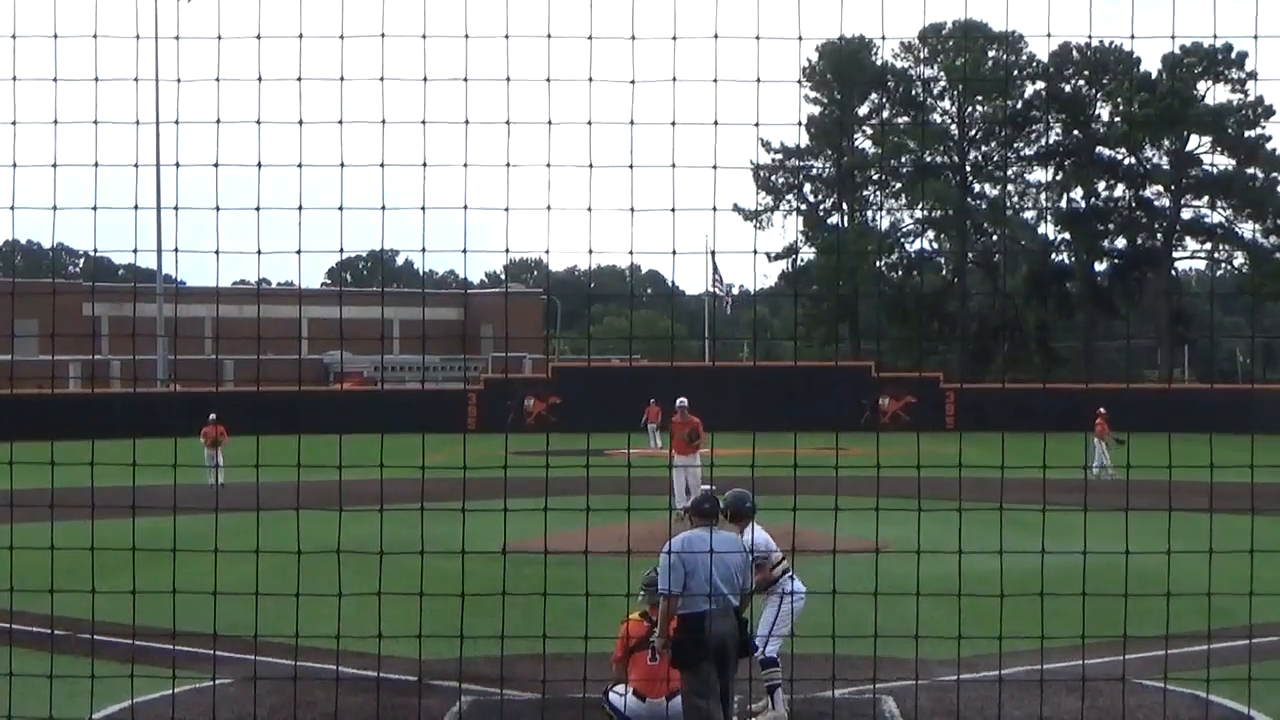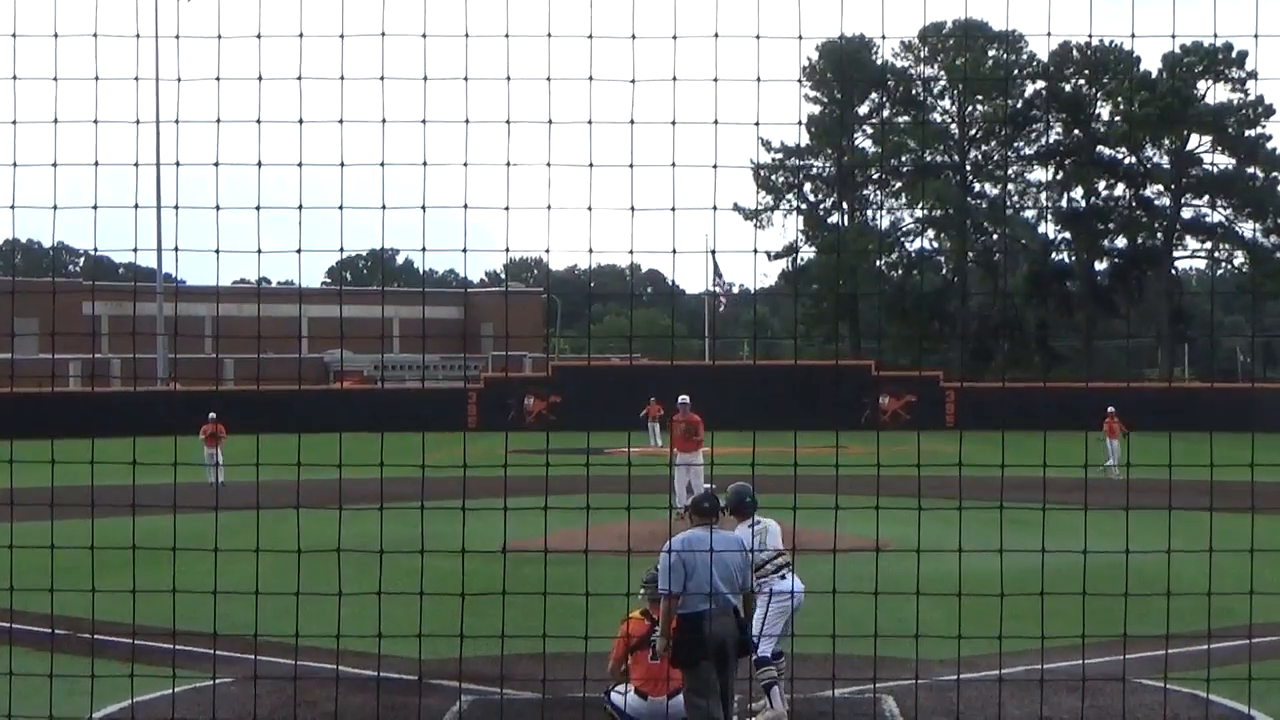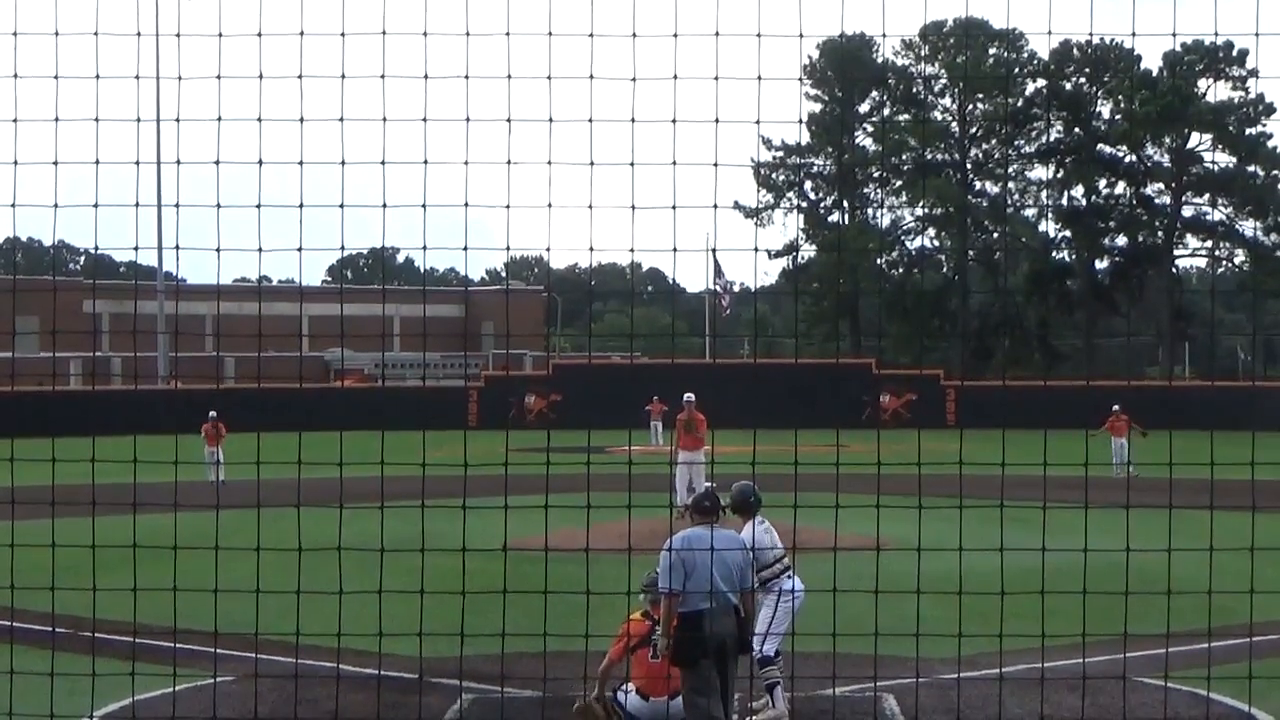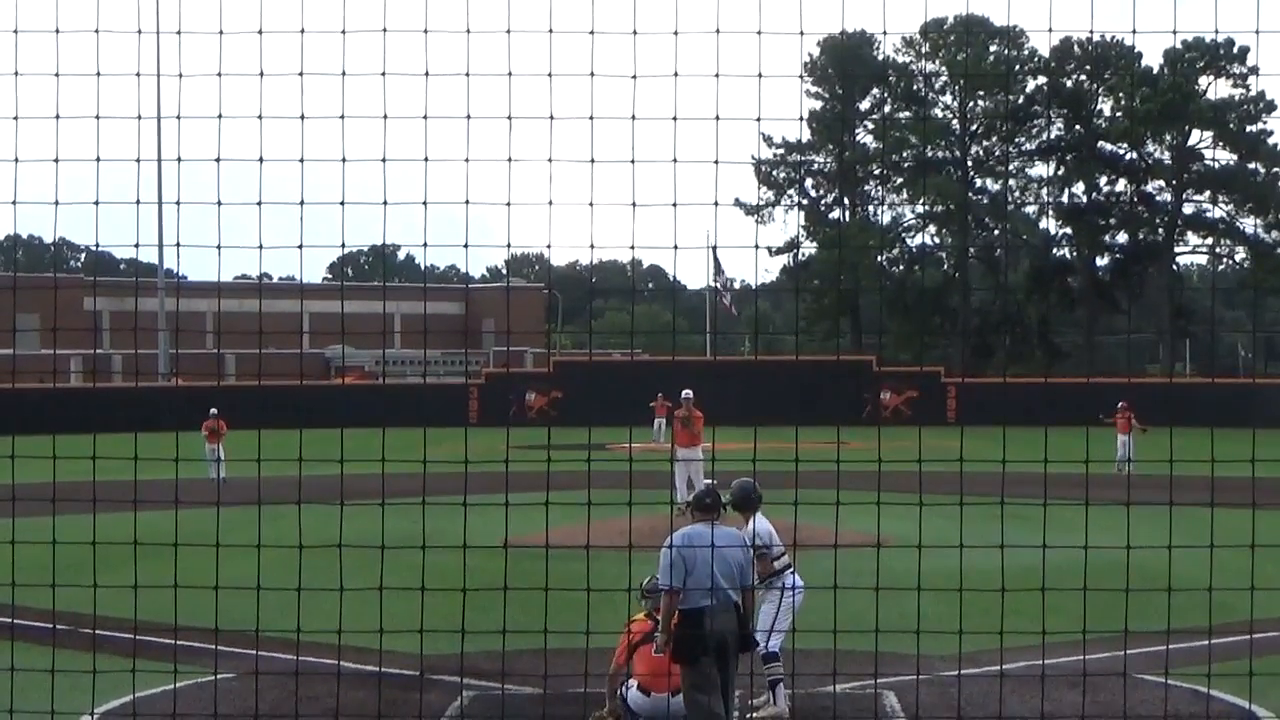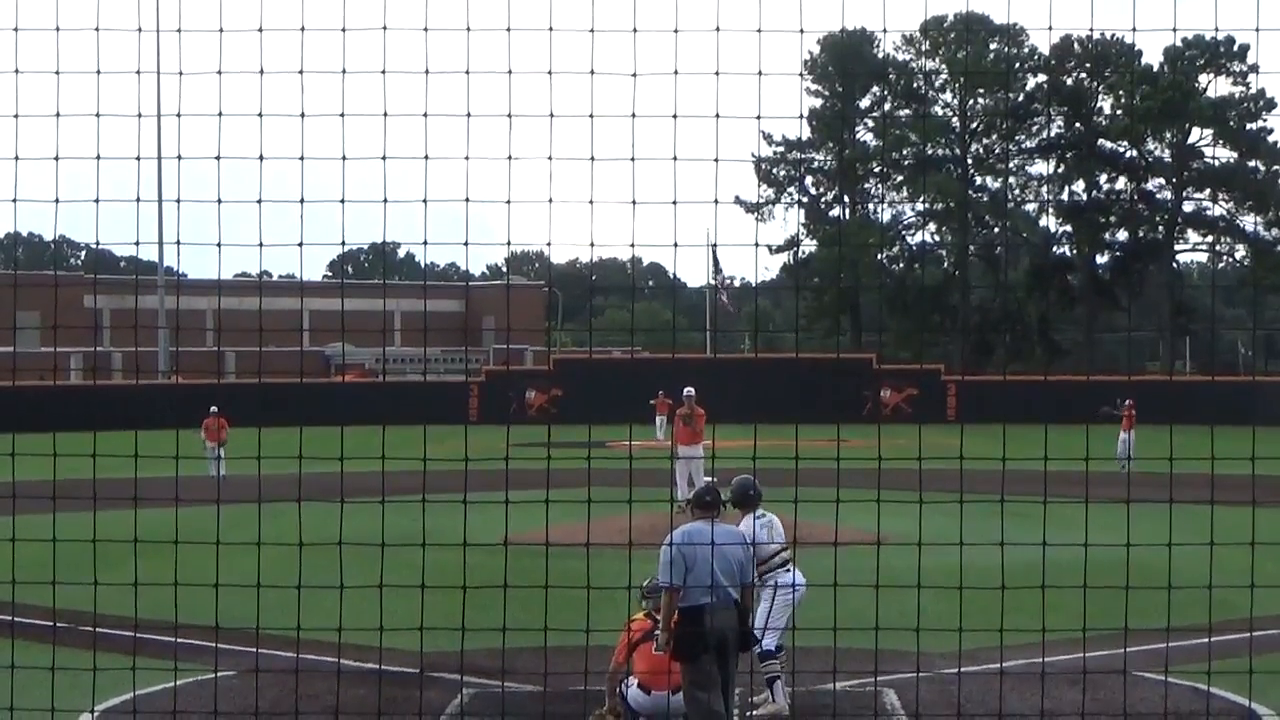
dt=0.4s
person 1, frame 1
left shoulder: (751, 537)
right shoulder: (751, 533)
left elbow: (766, 576)
left hip: (784, 594)
right hip: (781, 592)
left knee: (764, 650)
right knee: (766, 646)
right ankle: (776, 698)
person 1, frame 2
left shoulder: (737, 538)
right shoulder: (771, 524)
right elbow: (784, 556)
left hip: (774, 593)
right hip: (793, 587)
left knee: (759, 650)
right knee: (772, 645)
right ankle: (776, 697)
person 1, frame 3
left shoulder: (748, 536)
right shoulder: (764, 525)
left hip: (779, 592)
right hip: (790, 587)
left knee: (761, 649)
right knee: (769, 644)
right ankle: (776, 696)
person 1, frame 4
left shoulder: (756, 528)
right shoulder: (754, 524)
left elbow: (765, 569)
left hip: (782, 588)
right hip: (774, 587)
left knee: (767, 645)
right knee: (765, 640)
right ankle: (777, 693)
person 1, frame 5
left shoulder: (744, 529)
right shoulder: (770, 518)
left hip: (778, 586)
right hip: (793, 580)
left knee: (762, 643)
right knee: (772, 638)
left ankle: (778, 703)
right ankle: (778, 691)
person 2, frame 1
left shoulder: (678, 544)
right shoulder: (736, 543)
left elbow: (670, 597)
right elbow: (746, 593)
left wrist: (662, 634)
left hip: (695, 627)
right hip: (730, 625)
left knee: (701, 697)
right knee: (725, 693)
person 2, frame 2
left shoulder: (678, 544)
right shoulder: (737, 542)
left elbow: (670, 597)
right elbow: (748, 592)
left wrist: (663, 635)
right wrist: (743, 625)
left hip: (695, 626)
right hip: (730, 624)
left knee: (702, 696)
right knee: (724, 692)
person 2, frame 3
left shoulder: (678, 543)
right shoulder: (737, 541)
left elbow: (671, 596)
right elbow: (747, 593)
left wrist: (665, 635)
right wrist: (747, 629)
left hip: (695, 625)
right hip: (730, 623)
left knee: (701, 696)
right knee: (724, 692)
person 2, frame 4
left shoulder: (679, 539)
right shoulder: (738, 538)
left elbow: (671, 593)
right elbow: (748, 589)
left wrist: (664, 631)
right wrist: (746, 625)
left hip: (695, 622)
right hip: (731, 620)
left knee: (702, 692)
right knee: (724, 689)
person 2, frame 5
left shoulder: (679, 537)
right shoulder: (738, 536)
left elbow: (671, 590)
right elbow: (747, 587)
left wrist: (665, 629)
right wrist: (744, 623)
left hip: (696, 620)
right hip: (731, 618)
left knee: (702, 690)
right knee: (725, 688)
